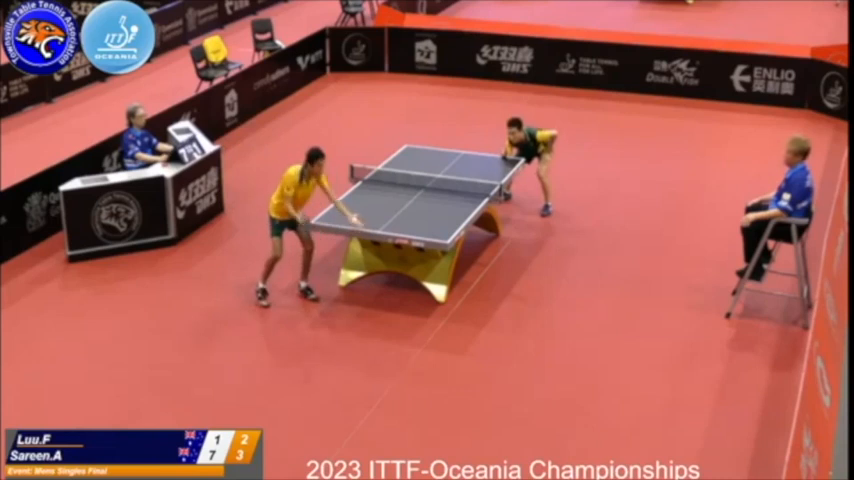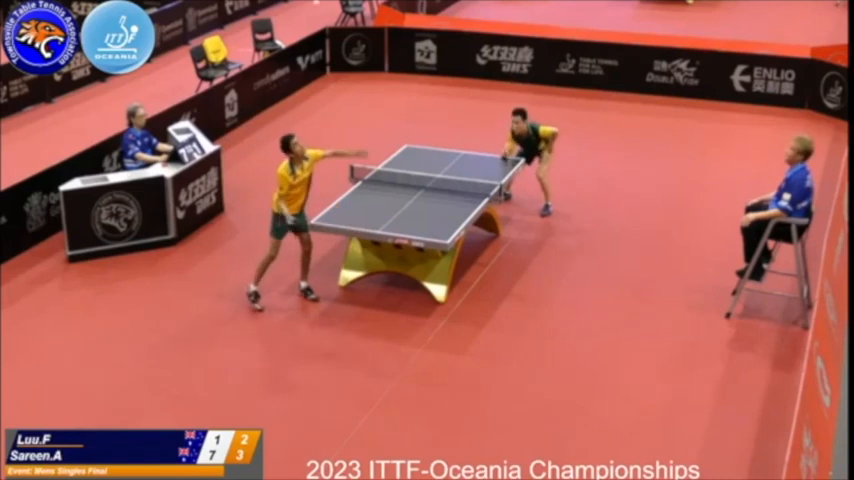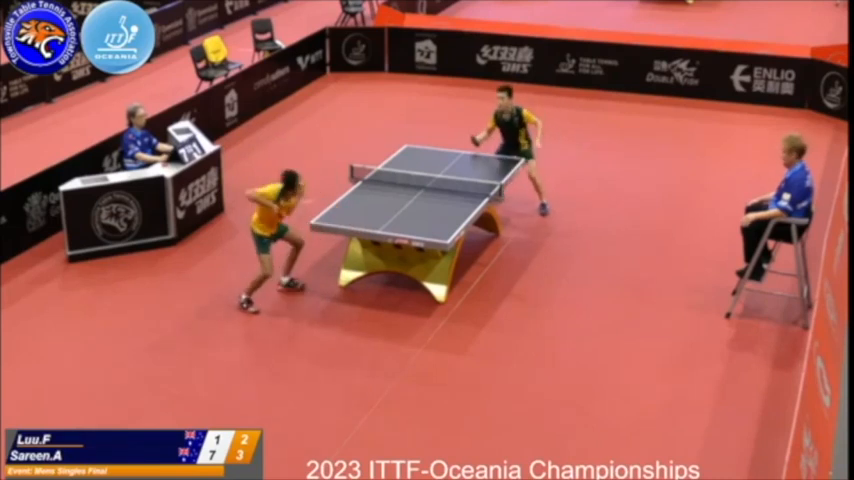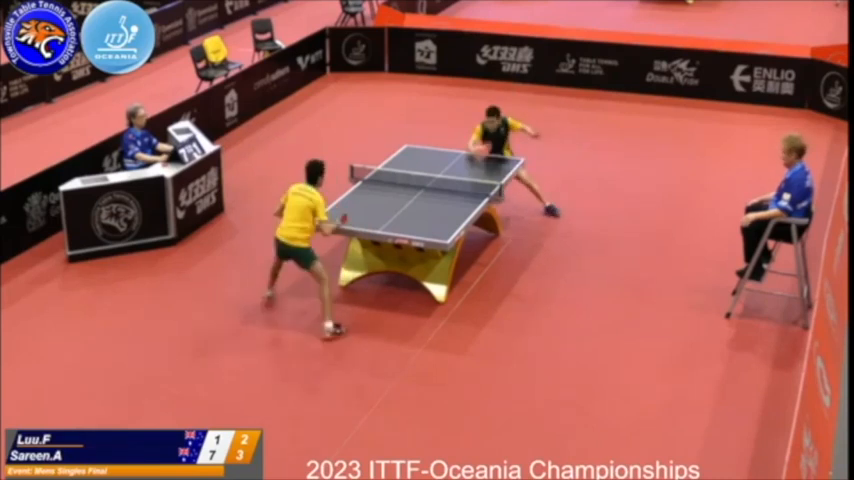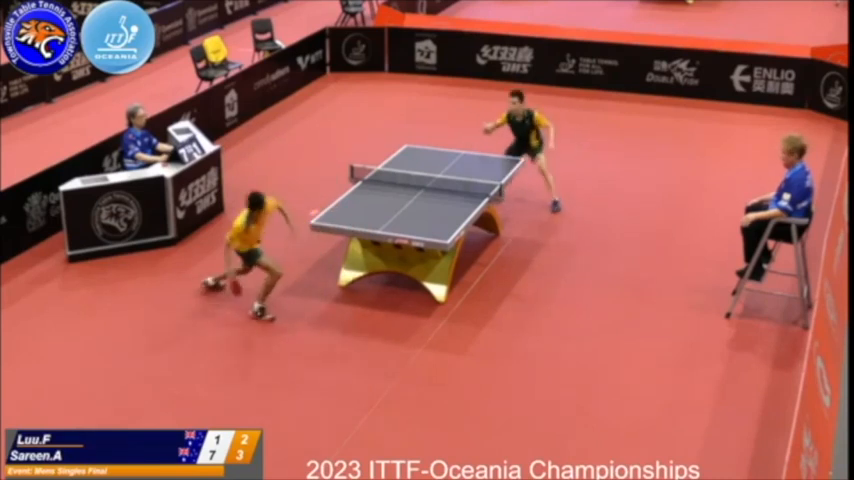
dt=0.7s
person 1, frame 1
left shoulder: (318, 175)
right shoulder: (292, 175)
left elbow: (331, 196)
right elbow: (287, 203)
left wrist: (349, 216)
right wrist: (297, 217)
left hip: (299, 214)
right hip: (278, 213)
left knee: (309, 247)
right knee: (276, 254)
left ankle: (303, 285)
right ankle: (261, 287)
person 1, frame 2
left shoulder: (309, 156)
right shoulder: (284, 172)
left elbow: (331, 153)
right elbow: (280, 199)
left wrist: (353, 153)
right wrist: (287, 214)
left hip: (298, 211)
right hip: (283, 214)
left knee: (307, 246)
right knee: (272, 254)
left ankle: (303, 285)
right ankle: (253, 289)
person 1, frame 3
left shoulder: (295, 193)
right shoulder: (273, 191)
right elbow: (249, 194)
left wrist: (289, 207)
right wrist: (270, 204)
left hip: (275, 224)
right hip: (261, 230)
left knee: (299, 243)
right knee: (267, 273)
left ankle: (286, 279)
right ankle: (245, 298)
person 1, frame 4
left shoulder: (293, 189)
right shoulder: (318, 199)
left elbow: (278, 213)
right elbow: (325, 231)
right wrist: (337, 225)
left hip: (281, 239)
right hip: (299, 245)
left knee: (278, 261)
right knee: (324, 280)
left ankle: (269, 293)
right ankle: (328, 326)
person 1, frame 5
left shoulder: (266, 204)
right shoulder: (240, 226)
left elbow: (279, 206)
right elbow: (228, 246)
left wrist: (289, 223)
right wrist: (229, 270)
left hip: (251, 244)
right hip: (244, 249)
left knee: (246, 269)
right knee: (276, 273)
left ankle: (212, 281)
right ankle: (258, 306)
person 2, frame 1
left shoulder: (799, 178)
right shoulder: (797, 170)
left elbow: (784, 211)
right elbow: (781, 193)
left wrist: (755, 216)
right wrist: (760, 199)
right hip: (788, 213)
left knee: (749, 226)
right knee: (751, 209)
left ankle: (757, 267)
right ankle: (764, 257)
person 2, frame 2
left shoulder: (798, 178)
right shoulder: (797, 170)
left elbow: (784, 211)
right elbow: (781, 194)
left wrist: (755, 216)
right wrist: (760, 199)
right hip: (788, 213)
left knee: (750, 226)
right knee: (751, 209)
left ankle: (756, 267)
right ankle: (764, 257)
person 2, frame 3
left shoulder: (797, 177)
right shoulder: (798, 170)
left elbow: (784, 211)
right elbow: (781, 194)
left wrist: (755, 216)
right wrist: (760, 199)
right hip: (790, 214)
left knee: (749, 226)
right knee: (751, 208)
left ankle: (756, 268)
right ankle: (764, 256)
person 2, frame 4
left shoulder: (797, 178)
right shoulder: (799, 170)
left elbow: (784, 211)
right elbow: (781, 194)
left wrist: (755, 216)
right wrist: (760, 199)
right hip: (790, 214)
left knee: (749, 226)
right knee: (751, 209)
left ankle: (756, 268)
right ankle: (764, 257)
person 2, frame 5
left shoulder: (797, 178)
right shoulder: (799, 170)
left elbow: (784, 211)
right elbow: (782, 194)
left wrist: (755, 216)
right wrist: (760, 199)
right hip: (791, 214)
left knee: (749, 226)
right knee: (751, 208)
left ankle: (756, 268)
right ankle: (764, 256)
person 3, frame 1
left shoulder: (535, 135)
right shoulder: (511, 139)
left elbow: (554, 133)
right elbow: (507, 156)
left wrist: (549, 150)
right wrist: (505, 154)
left hip: (542, 149)
right hip: (526, 149)
left knee: (541, 174)
left ankle: (548, 204)
right ankle: (506, 192)
person 3, frame 2
left shoulder: (537, 130)
right shoulder: (513, 132)
left elbow: (555, 132)
right elbow: (509, 150)
left wrist: (548, 150)
right wrist: (506, 153)
left hip: (542, 149)
right hip: (527, 149)
left knee: (540, 175)
left ankle: (548, 204)
right ankle: (506, 192)
person 3, frame 3
left shoulder: (521, 113)
right shoulder: (497, 115)
left elbow: (538, 123)
right elbow: (488, 132)
left wrist: (538, 140)
right wrist: (478, 139)
left hip: (523, 146)
right hip: (507, 146)
left knee: (532, 174)
left ankle: (543, 202)
person 3, frame 4
left shoulder: (506, 122)
right shoulder: (481, 128)
left elbow: (523, 127)
right elbow: (471, 145)
left wrist: (532, 133)
right wrist: (477, 149)
left knee: (527, 181)
left ankle: (547, 205)
person 3, frame 5
left shoulder: (533, 115)
right shoulder: (508, 115)
left elbow: (549, 126)
right elbow: (495, 125)
left wrist: (551, 141)
right wrist: (488, 127)
left hip: (534, 144)
right hip: (519, 144)
left knee: (542, 168)
left ankle: (555, 200)
